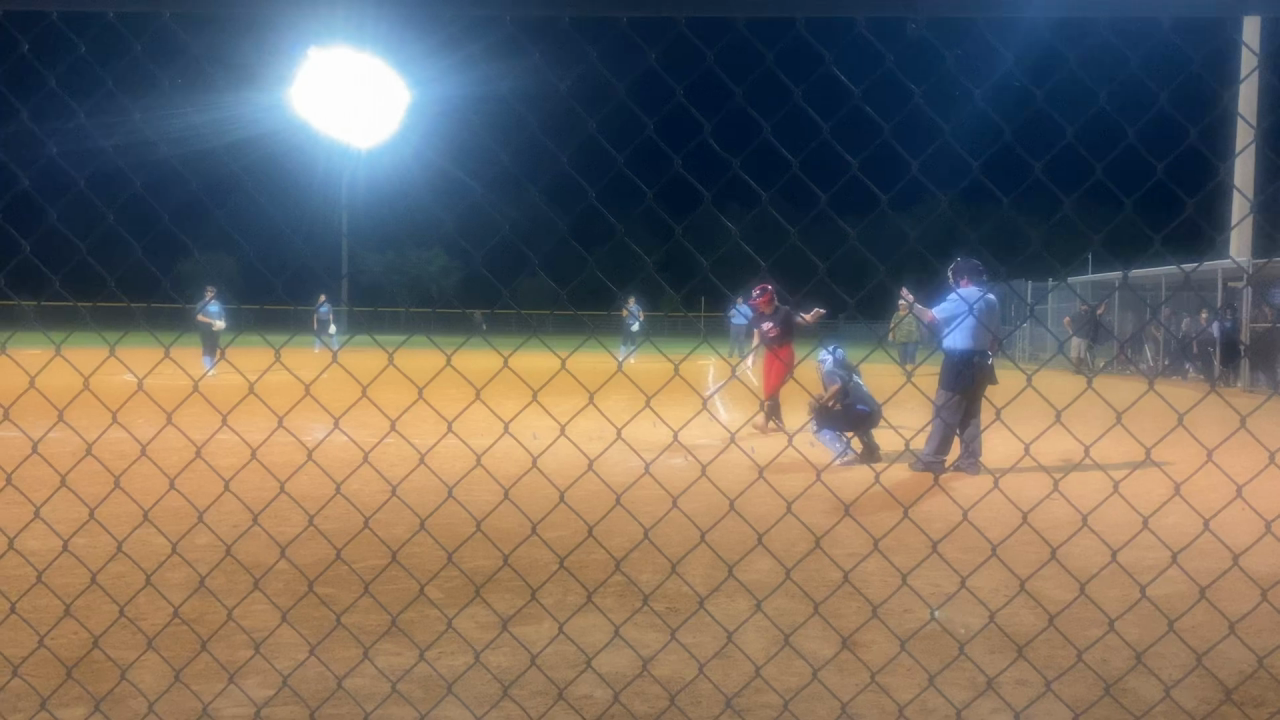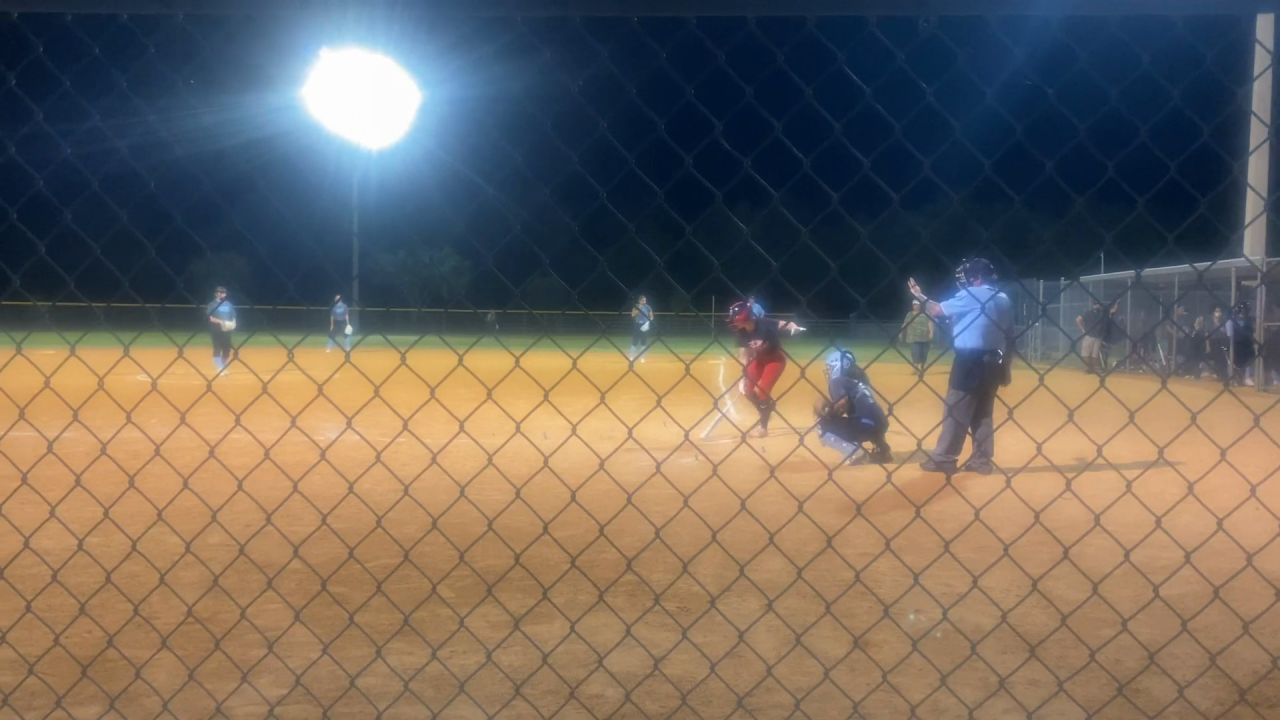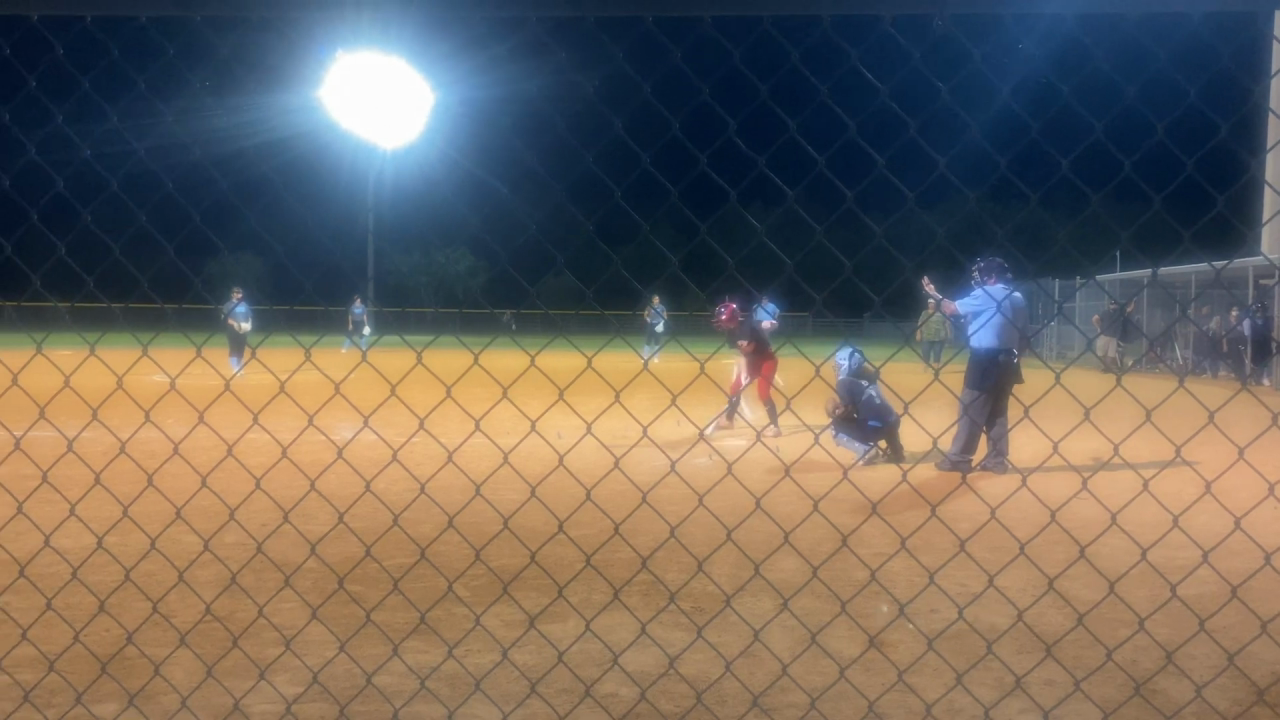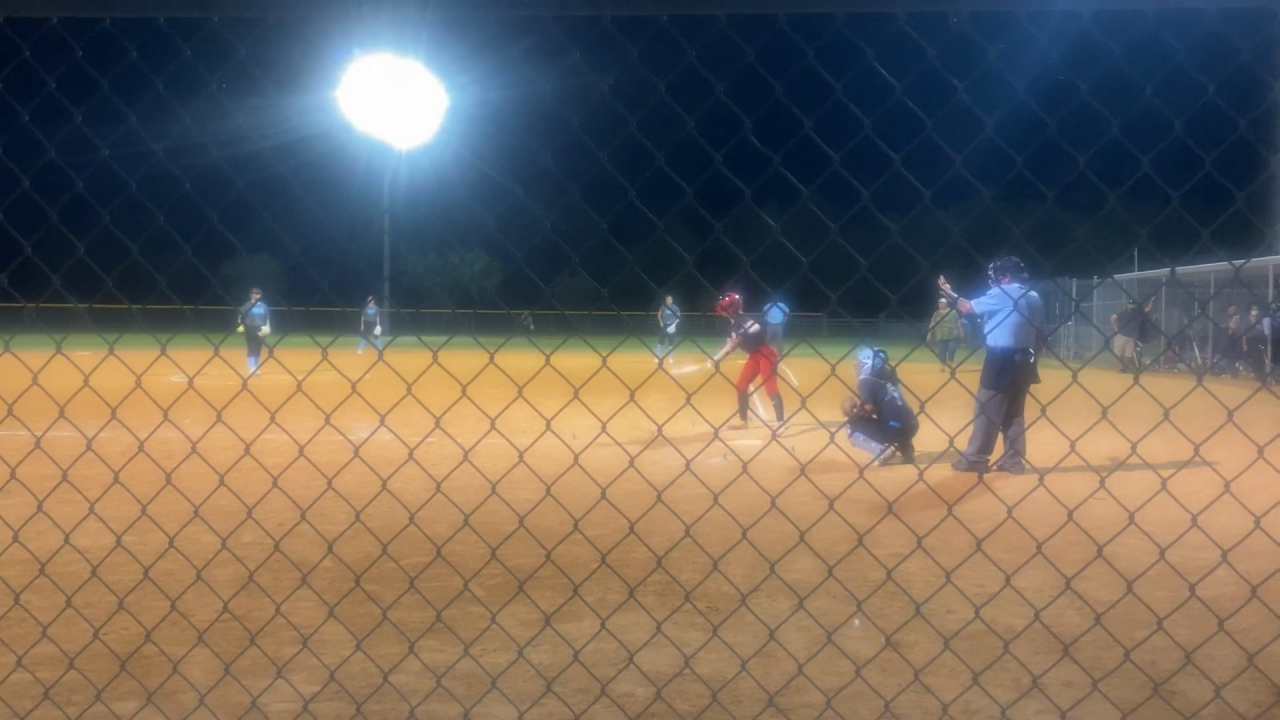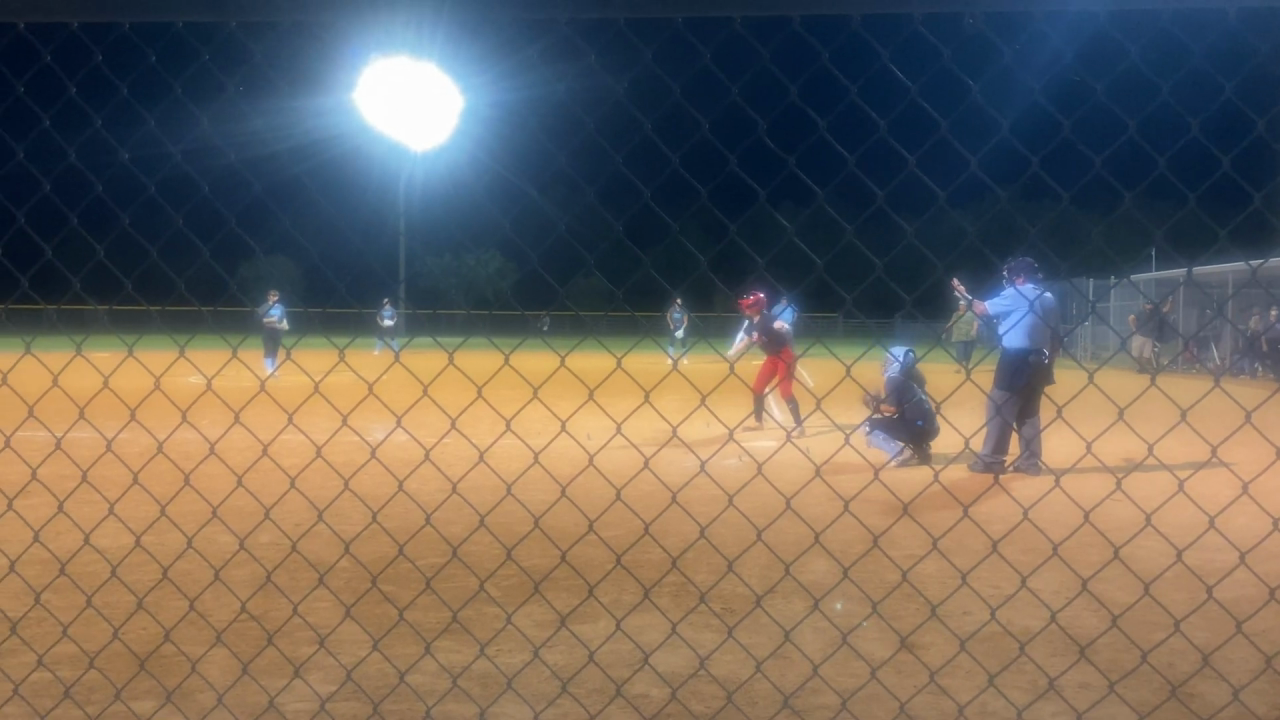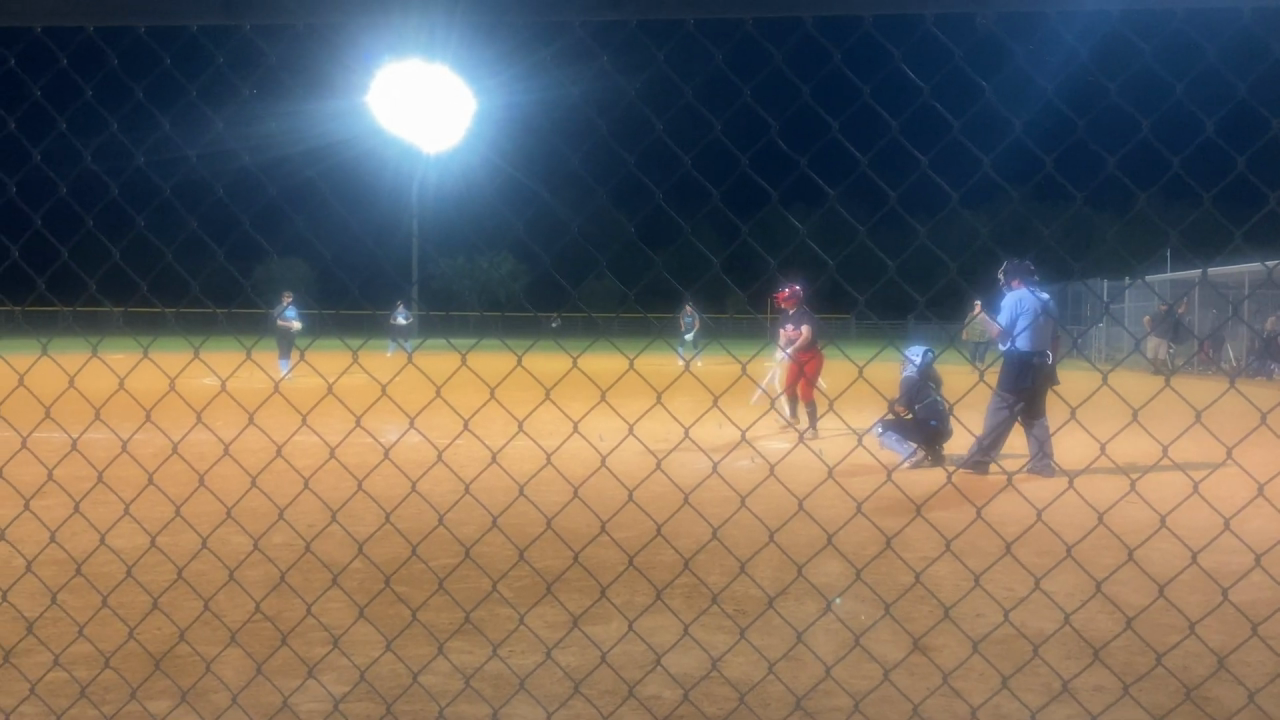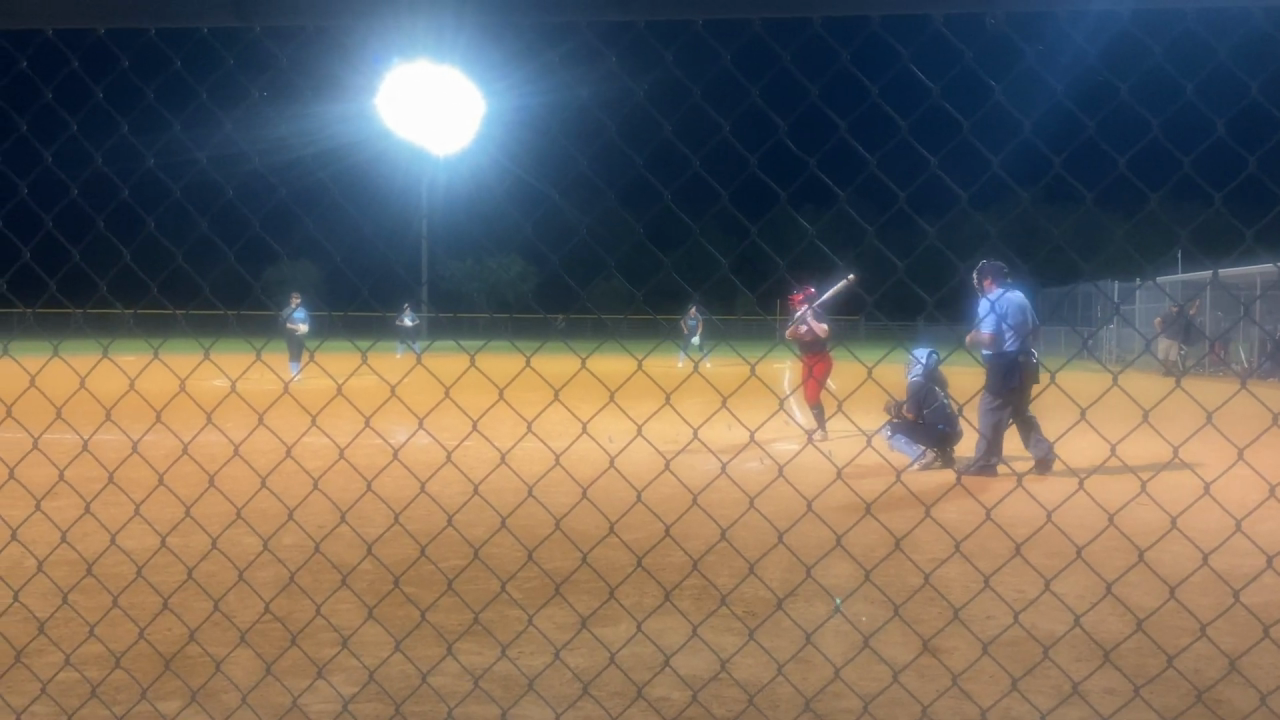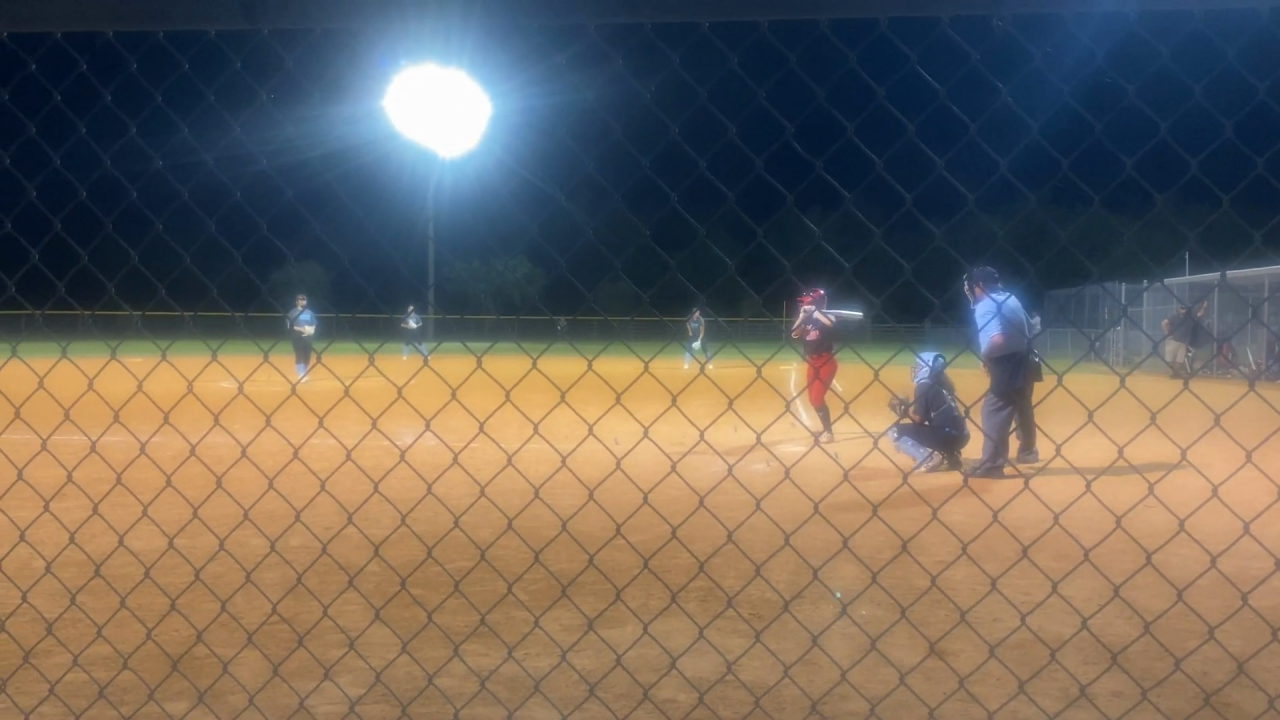
dt=0.4s
person 1, frame 1
left shoulder: (961, 296)
right shoulder: (991, 300)
left elbow: (930, 318)
right elbow: (994, 338)
left wrist: (912, 303)
left hip: (959, 361)
right hip: (980, 362)
left knee: (945, 411)
right knee: (971, 413)
left ankle: (932, 459)
right ankle: (970, 460)
person 1, frame 2
left shoulder: (971, 295)
right shoulder: (1004, 300)
left elbow: (936, 311)
right elbow: (1010, 338)
left wrist: (920, 296)
right wrist: (1006, 366)
left hip: (970, 361)
right hip: (993, 362)
left knee: (956, 411)
right knee: (983, 413)
left ankle: (943, 459)
right ankle: (982, 460)
person 1, frame 3
left shoulder: (986, 294)
right shoulder: (1019, 299)
left elbow: (951, 309)
right elbow: (1024, 336)
left wrist: (934, 294)
right wrist: (1015, 361)
left hip: (985, 361)
right hip: (1007, 361)
left knee: (971, 410)
right knee: (998, 412)
left ankle: (959, 458)
right ankle: (997, 459)
person 1, frame 4
left shoulder: (1002, 293)
right shoulder: (1035, 298)
left elbow: (967, 308)
right elbow: (1040, 336)
left wrist: (950, 293)
right wrist: (1032, 361)
left hip: (1001, 360)
right hip: (1024, 361)
left knee: (987, 410)
right knee: (1014, 412)
left ankle: (975, 458)
right ankle: (1014, 460)
person 1, frame 5
left shoulder: (1015, 294)
right shoulder: (1049, 299)
left elbow: (982, 309)
right elbow: (1056, 337)
left wrist: (964, 295)
right wrist: (1049, 363)
left hip: (1015, 361)
right hip: (1039, 362)
left knee: (999, 409)
right knee: (1029, 413)
left ankle: (991, 460)
right ankle: (1030, 461)
person 1, frame 6
left shoulder: (1015, 298)
right shoulder: (1047, 300)
left elbow: (998, 332)
right elbow: (1055, 338)
right wrist: (1050, 363)
left hip: (1018, 364)
right hip: (1041, 364)
left knee: (1000, 412)
right knee: (1036, 414)
left ankle: (979, 458)
right ankle: (1043, 463)
person 1, frame 7
left shoulder: (991, 301)
right shoulder: (1021, 297)
left elbow: (988, 339)
right elbow: (1035, 331)
left wrist: (972, 338)
left hip: (1003, 365)
right hip: (1025, 361)
left knee: (991, 412)
right knee: (1021, 411)
left ankle: (984, 463)
right ankle: (1044, 455)
person 1, frame 8
left shoulder: (985, 306)
right shoulder: (1012, 299)
left elbow: (997, 340)
right elbow: (1028, 329)
left wrist: (985, 357)
left hip: (1007, 367)
right hip: (1026, 363)
left knee: (994, 414)
right knee: (1023, 410)
left ankle: (992, 465)
right ankle: (1027, 451)
